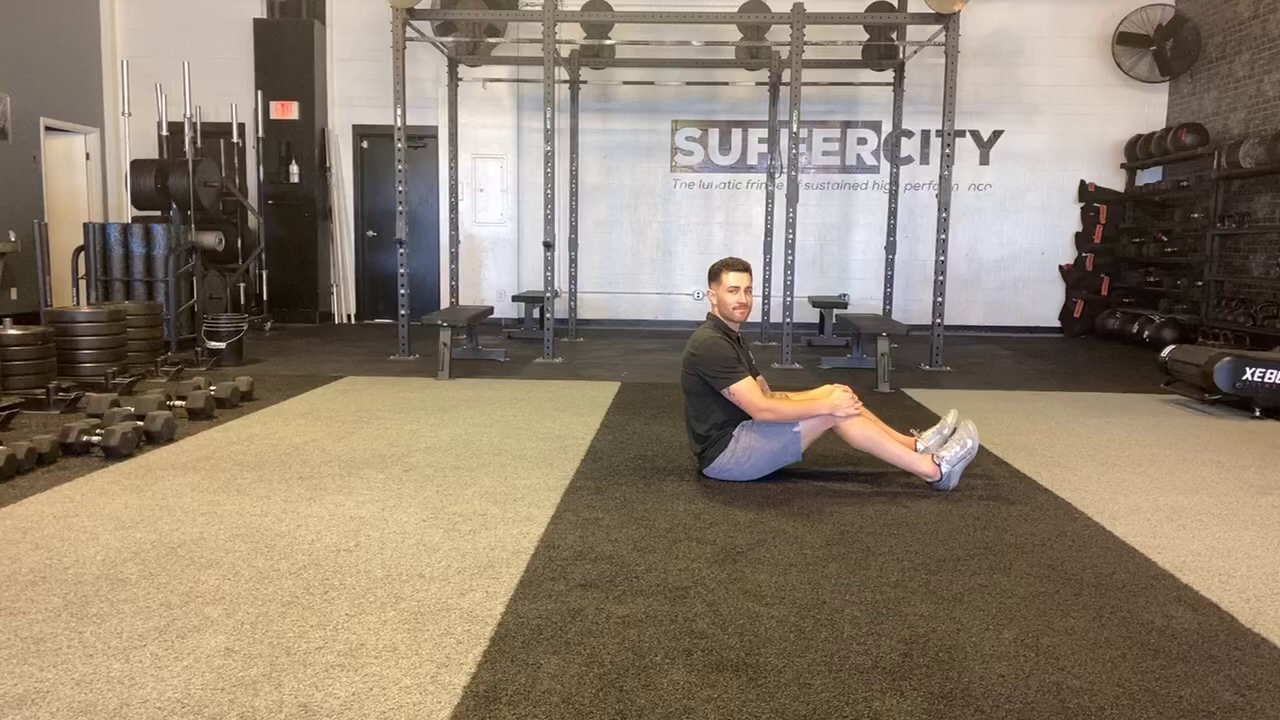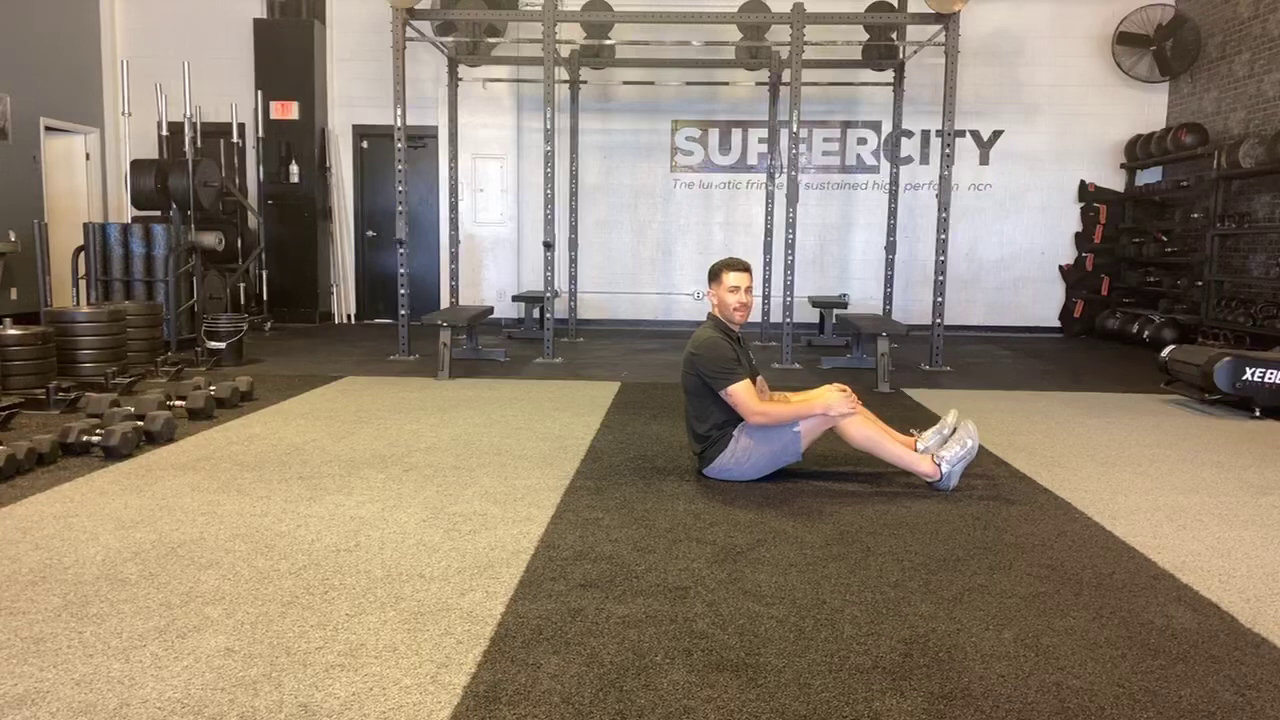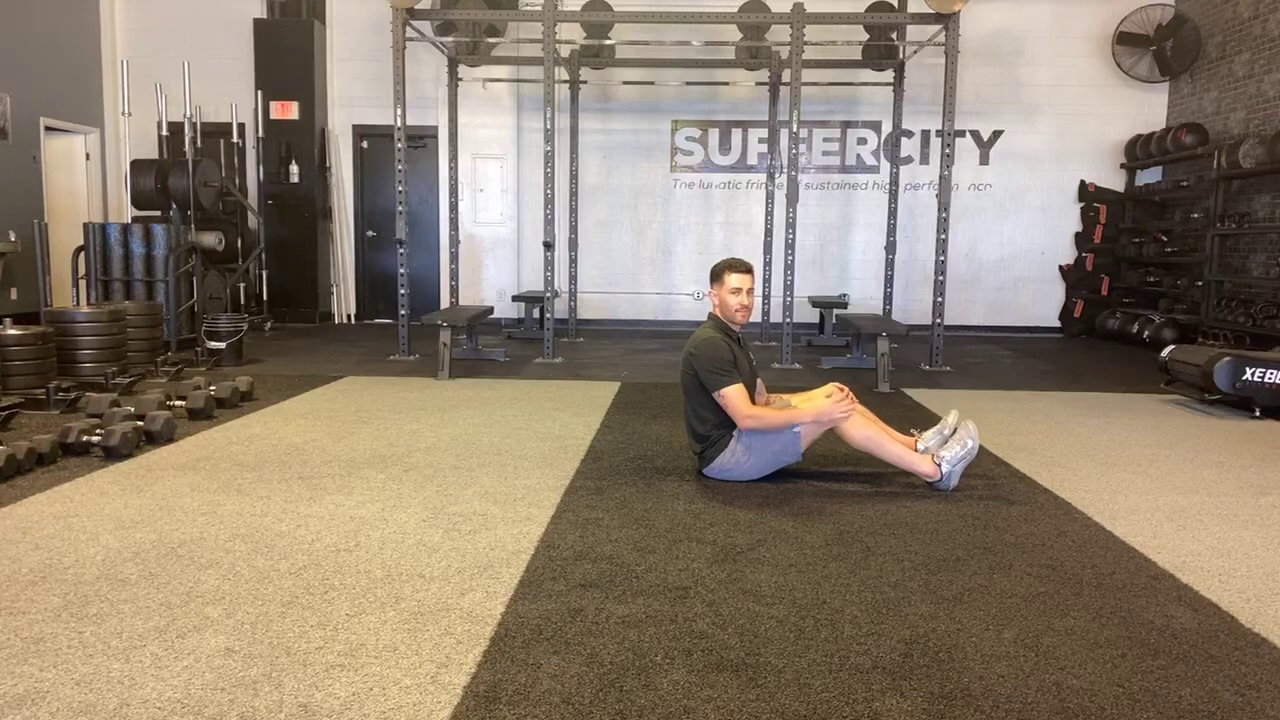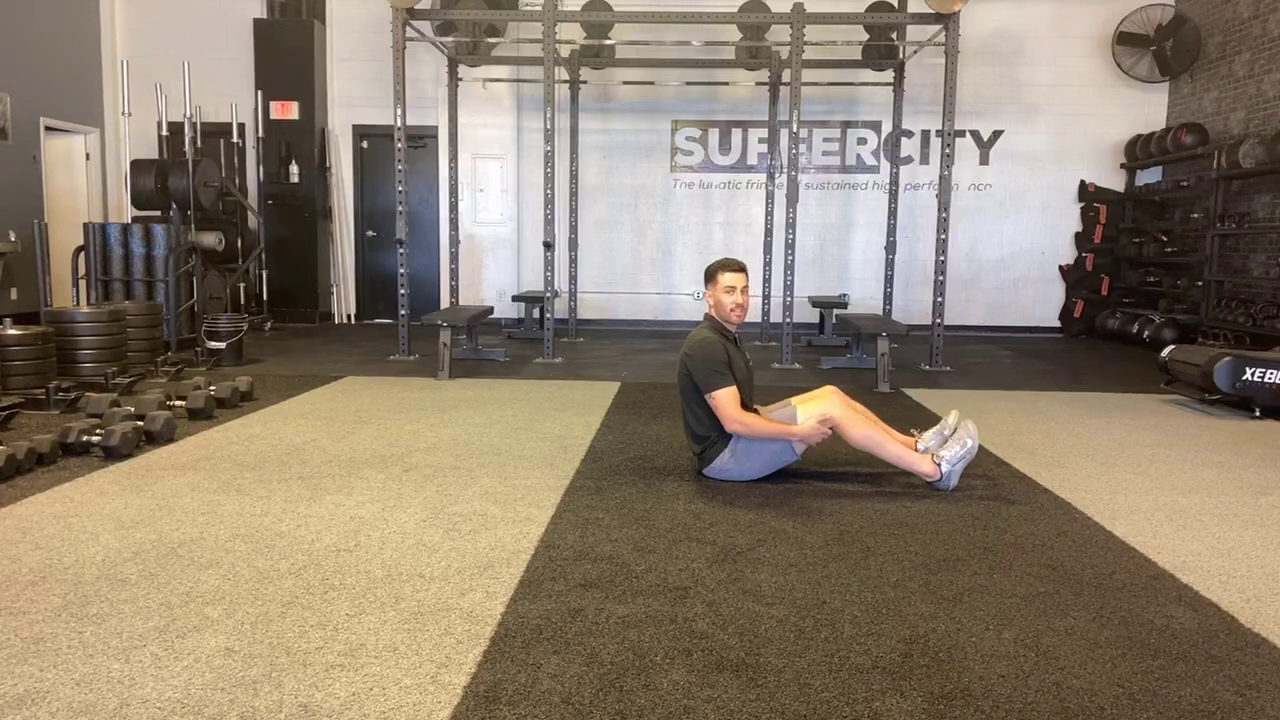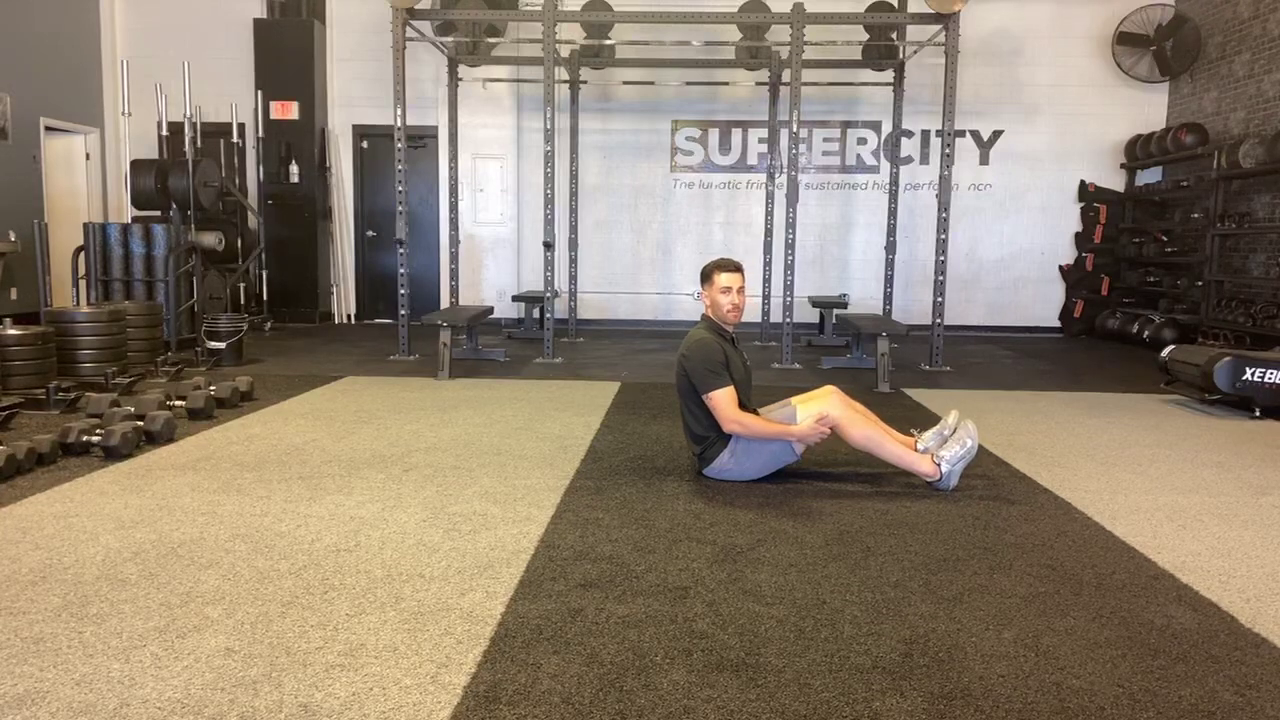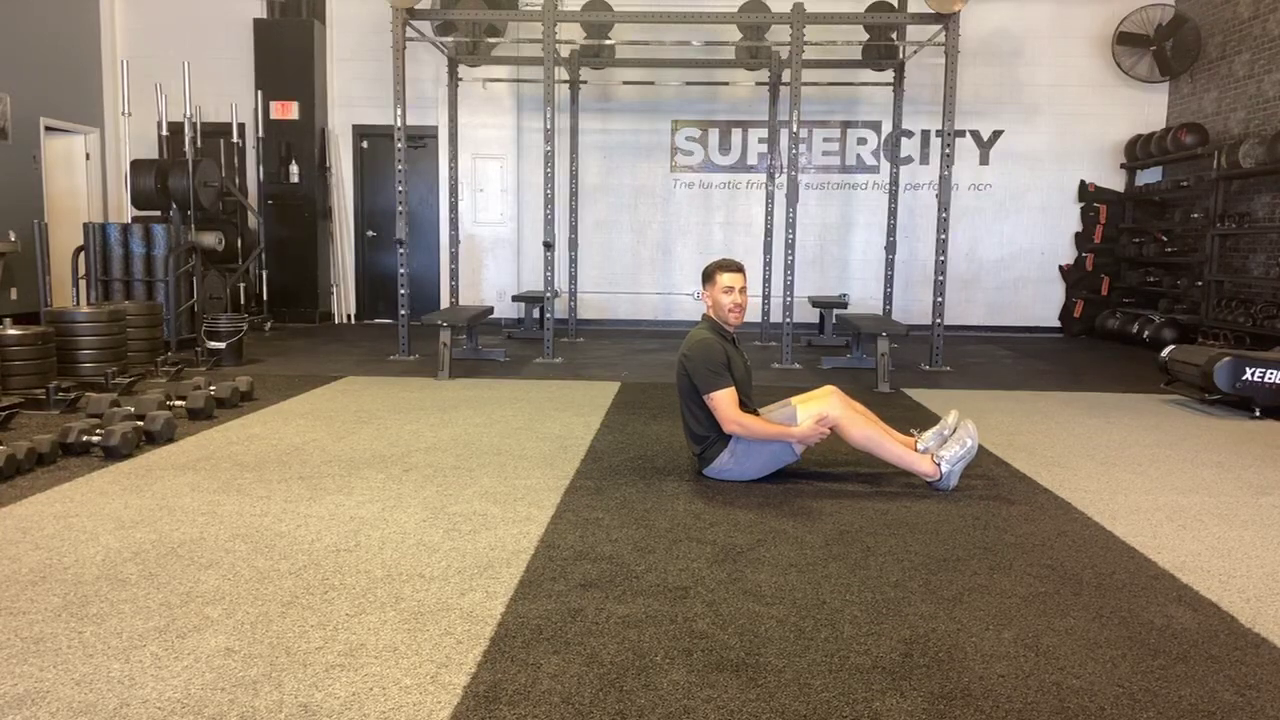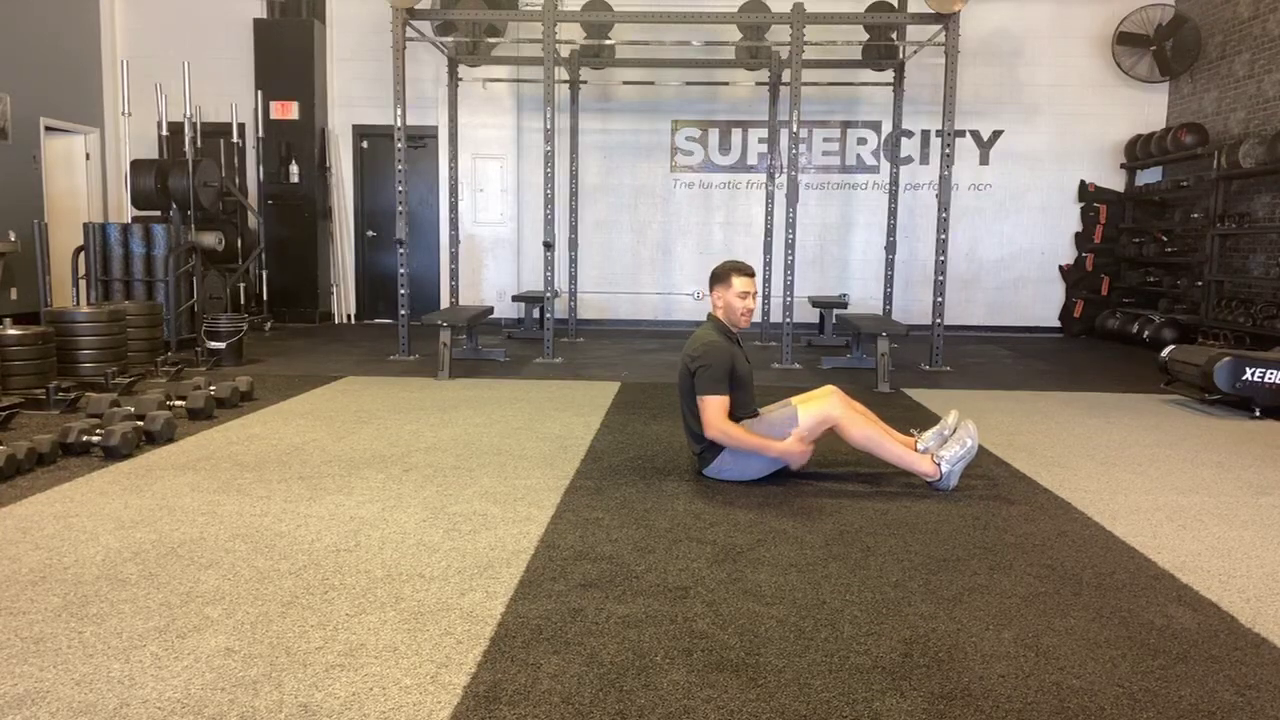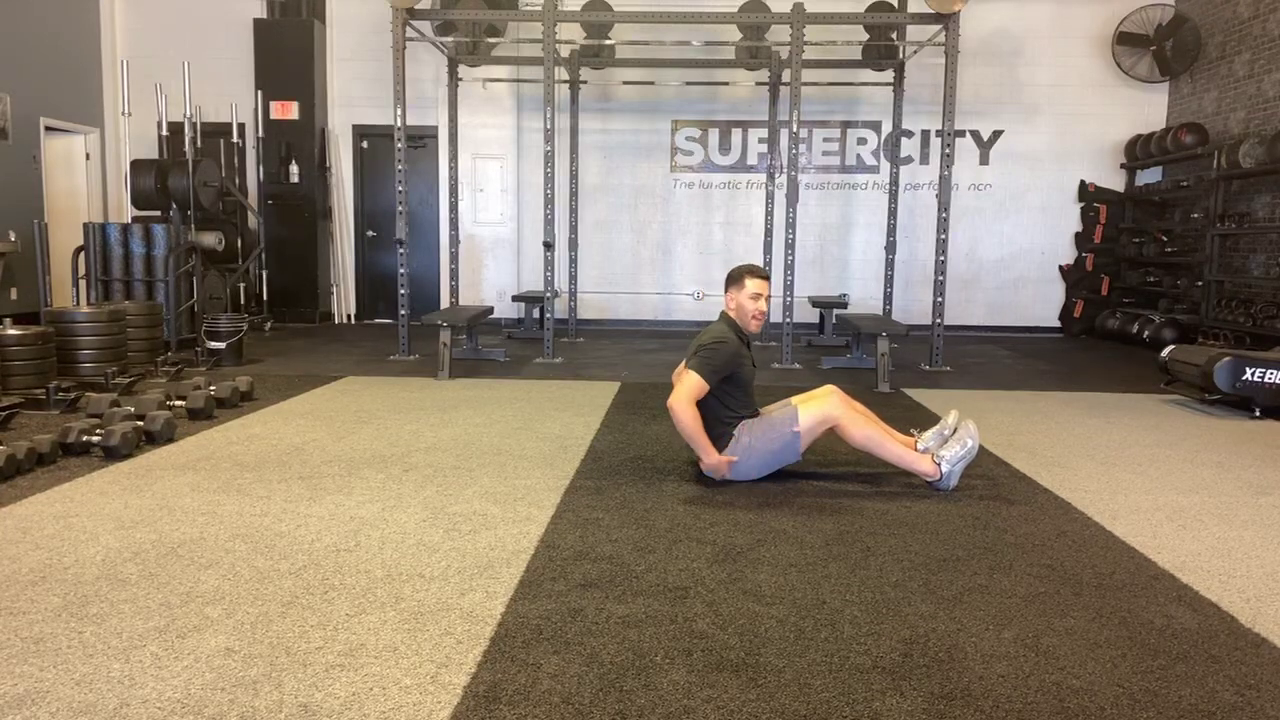
dt=0.4s
person 1, frame 1
left shoulder: (731, 338)
right shoulder: (710, 345)
left elbow: (766, 396)
right elbow: (762, 409)
left wrist: (827, 397)
right wrist: (826, 405)
left hip: (738, 438)
right hip: (725, 453)
left knee: (832, 395)
right knee: (831, 410)
left ankle: (915, 445)
right ankle: (933, 469)
person 1, frame 2
left shoulder: (729, 338)
right shoulder: (711, 345)
left elbow: (764, 398)
right elbow: (756, 412)
left wrist: (821, 396)
right wrist: (821, 406)
left hip: (736, 439)
right hip: (725, 453)
left knee: (831, 396)
right knee: (832, 409)
left ankle: (914, 446)
right ankle: (932, 469)
person 1, frame 3
left shoulder: (731, 338)
right shoulder: (711, 345)
left elbow: (761, 401)
right elbow: (746, 416)
left wrist: (815, 397)
right wrist: (814, 413)
left hip: (736, 440)
right hip: (725, 453)
left knee: (831, 396)
right knee: (831, 410)
left ankle: (916, 445)
right ankle: (933, 469)
person 1, frame 4
left shoulder: (726, 338)
right shoulder: (707, 345)
right elbow: (734, 421)
left wrist: (798, 415)
right wrist: (800, 433)
left hip: (737, 441)
right hip: (725, 454)
left knee: (830, 394)
right knee: (831, 407)
left ankle: (915, 445)
right ankle: (933, 469)
person 1, frame 5
left shoulder: (723, 338)
right shoulder: (704, 346)
right elbow: (731, 421)
left wrist: (795, 426)
right wrist: (797, 432)
left hip: (737, 441)
right hip: (726, 454)
left knee: (830, 395)
right knee: (832, 407)
left ankle: (915, 445)
right ankle: (932, 468)
person 1, frame 6
left shoulder: (722, 338)
right shoulder: (705, 347)
right elbow: (732, 422)
left wrist: (796, 426)
right wrist: (797, 434)
left hip: (737, 441)
right hip: (726, 454)
left knee: (830, 394)
right knee: (831, 408)
left ankle: (915, 445)
right ankle: (932, 469)
person 1, frame 7
left shoulder: (721, 337)
right shoulder: (713, 348)
right elbow: (714, 428)
left wrist: (773, 438)
right wrist: (779, 449)
left hip: (739, 433)
right hip: (727, 456)
left knee: (831, 394)
right knee: (832, 408)
left ankle: (916, 446)
right ankle: (933, 469)
person 1, frame 8
left shoulder: (727, 335)
right shoulder: (723, 344)
left elbow: (679, 376)
right elbow: (678, 403)
right wrist: (709, 458)
left hip: (738, 433)
right hip: (730, 450)
left knee: (830, 393)
right knee: (833, 408)
left ankle: (914, 445)
right ankle: (933, 469)
